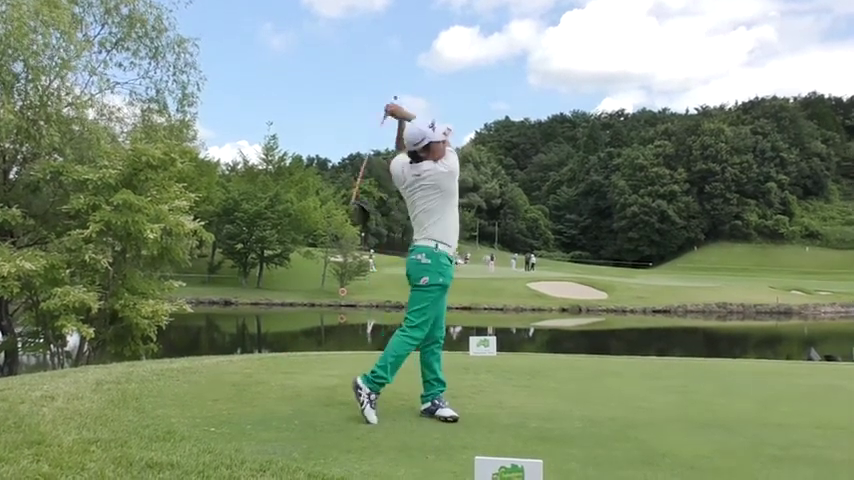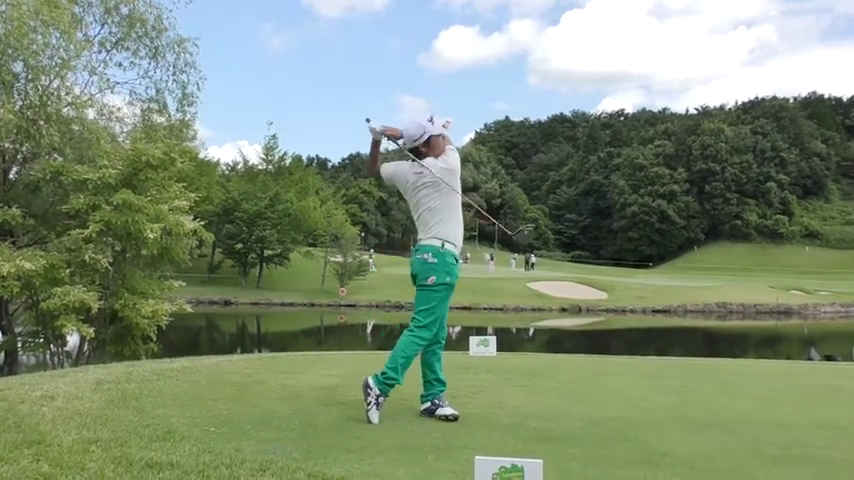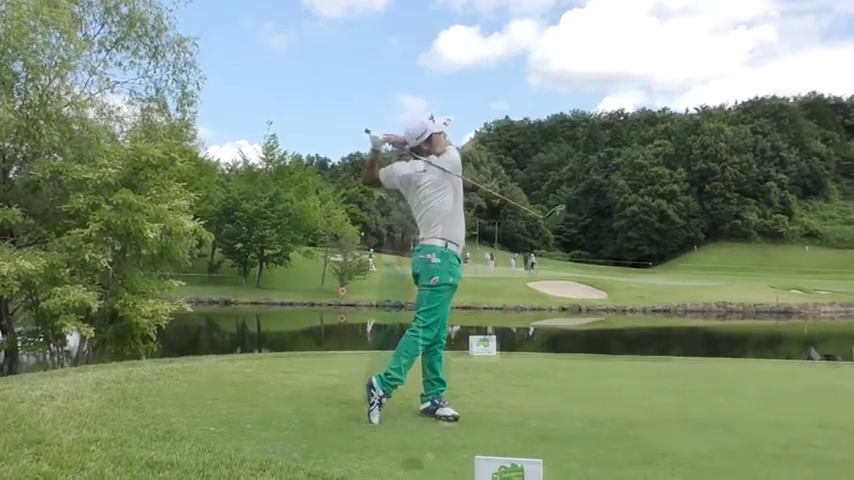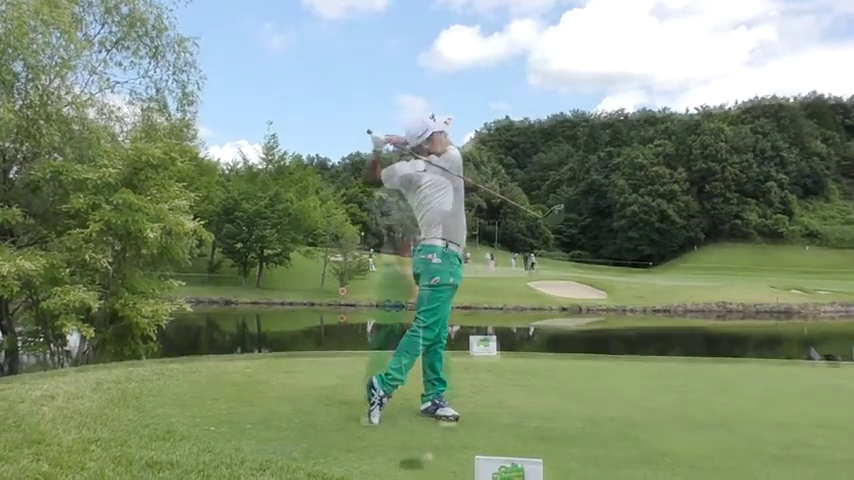
dt=0.2s
person 1, frame 1
left shoulder: (400, 168)
right shoulder: (446, 169)
left elbow: (403, 151)
right elbow: (445, 150)
left wrist: (402, 121)
right wrist: (408, 116)
left hip: (425, 257)
right hip: (435, 260)
left knee: (434, 336)
right knee: (415, 328)
left ankle: (433, 398)
right ankle: (371, 383)
person 1, frame 2
left shoulder: (402, 171)
right shoulder: (448, 165)
left elbow: (374, 169)
right elbow: (448, 143)
left wrist: (377, 138)
right wrist: (400, 133)
left hip: (426, 255)
right hip: (440, 258)
left knee: (435, 335)
right knee: (422, 328)
left ankle: (433, 398)
right ankle: (381, 383)
person 1, frame 3
left shoulder: (404, 171)
right shoulder: (449, 163)
left elbow: (370, 177)
right elbow: (447, 146)
left wrist: (376, 148)
right wrist: (402, 140)
left hip: (427, 255)
right hip: (442, 257)
left knee: (435, 334)
right knee: (424, 328)
left ankle: (433, 397)
right ankle: (384, 384)
person 1, frame 4
left shoulder: (414, 172)
left hip: (427, 256)
right hip: (442, 257)
left knee: (436, 334)
right knee: (425, 329)
left ankle: (434, 397)
right ankle: (384, 385)
